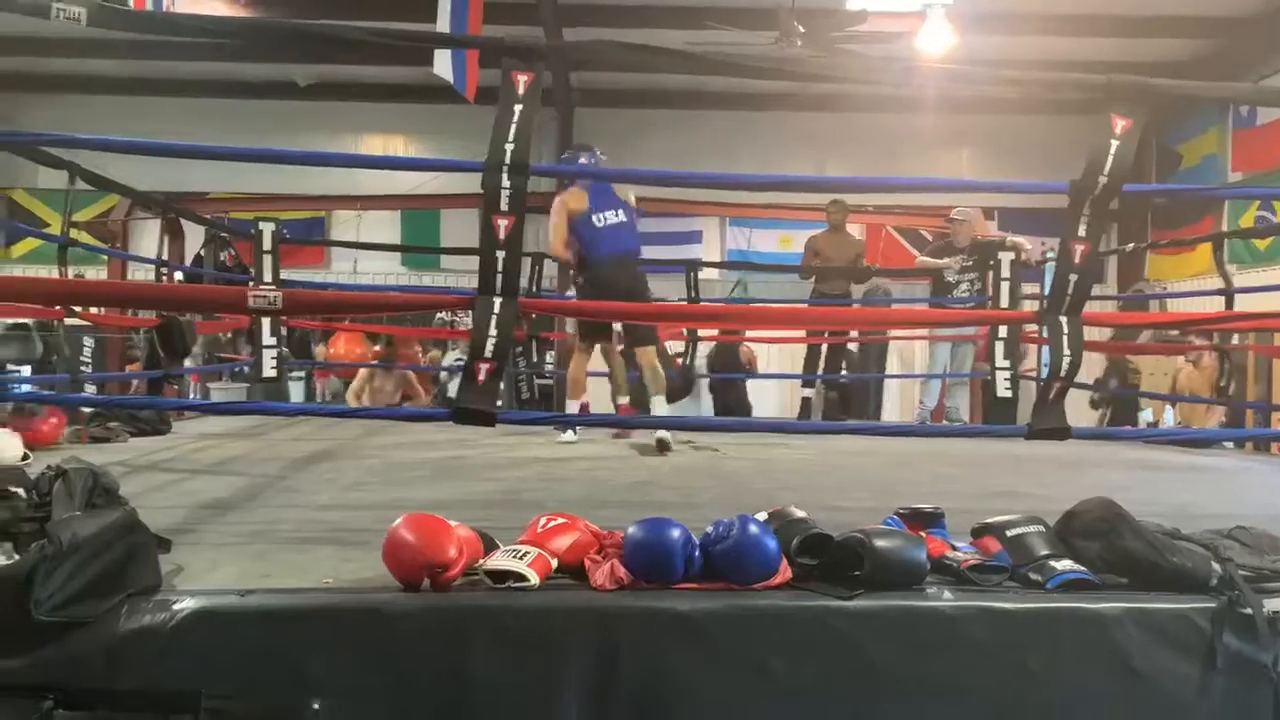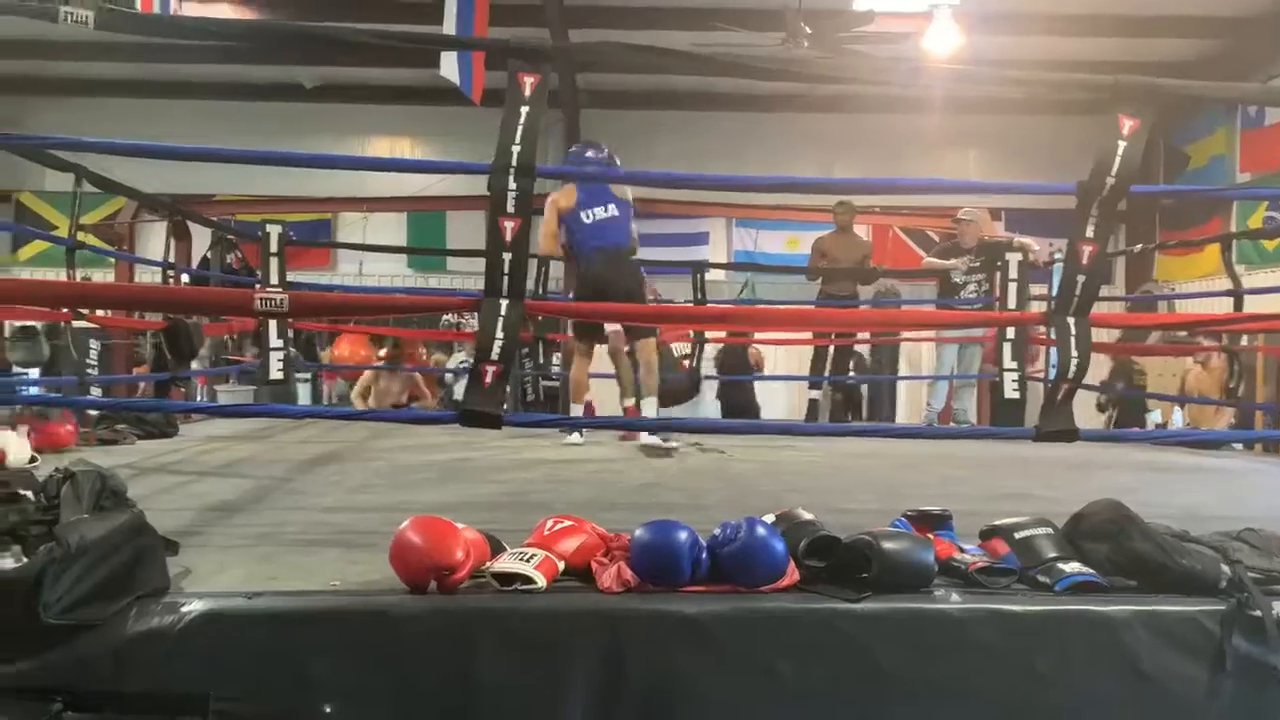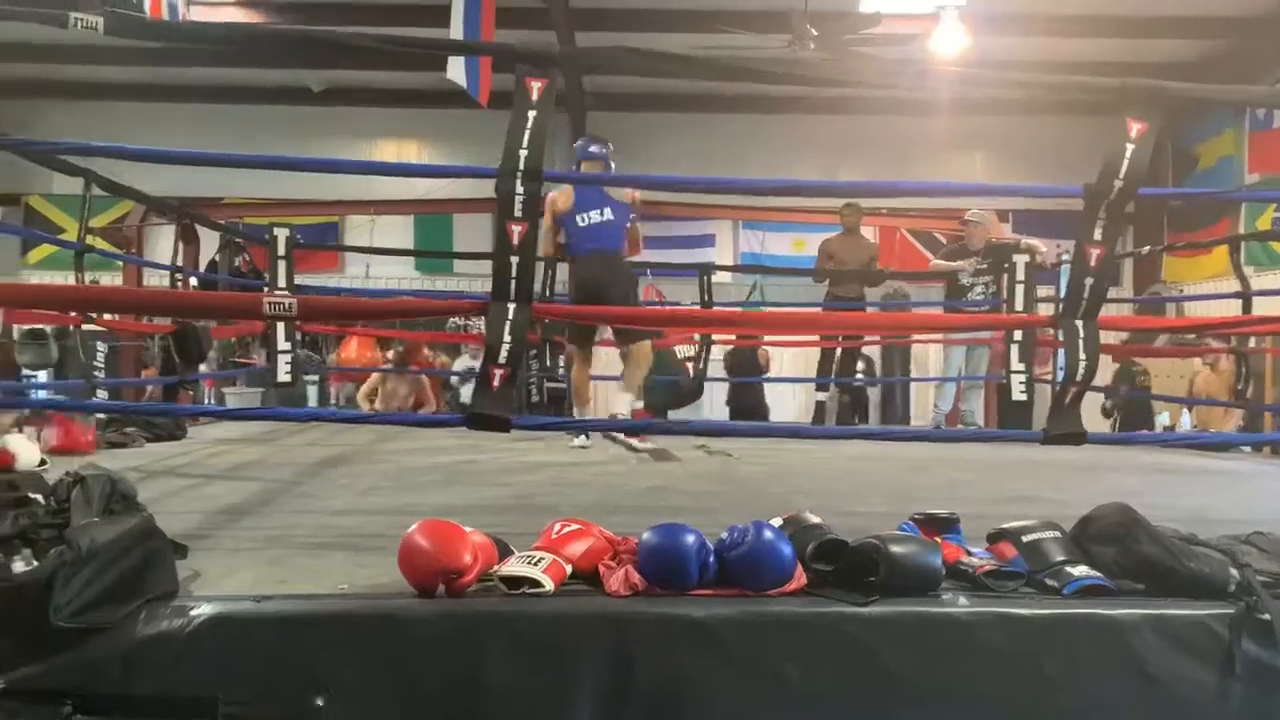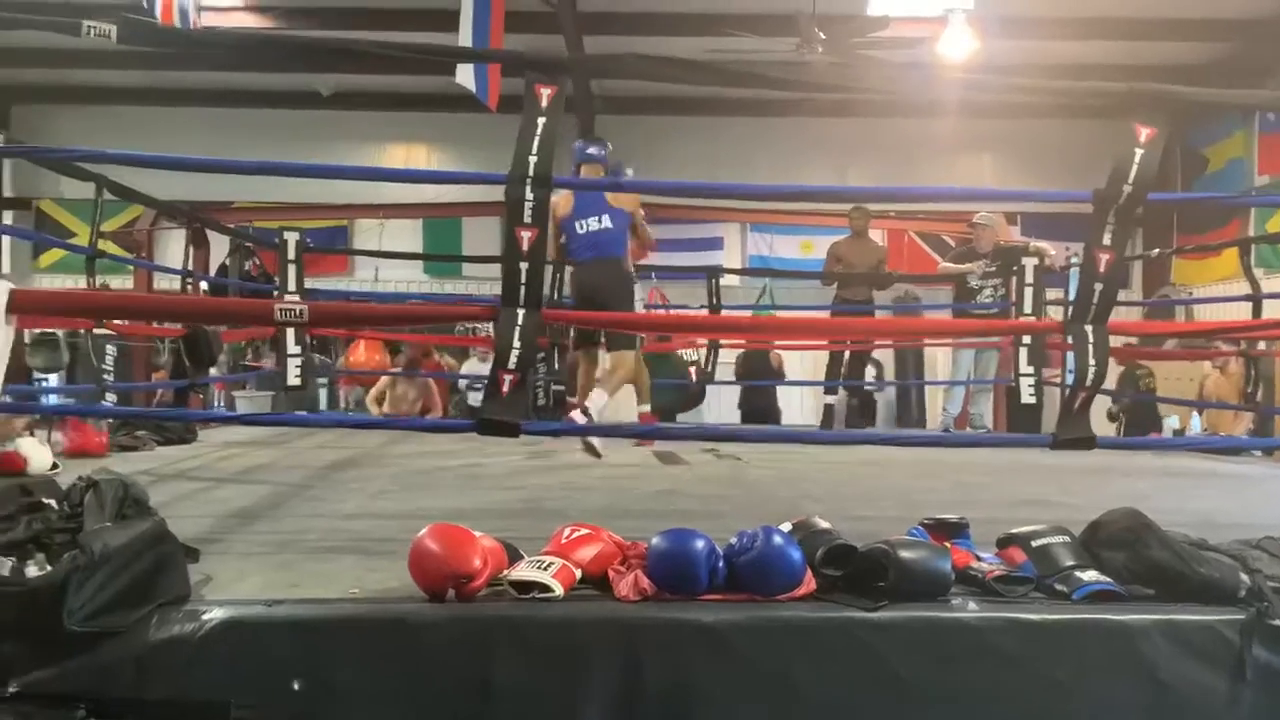
dt=0.1s
person 1, frame 1
left shoulder: (565, 200)
right shoulder: (620, 191)
left elbow: (558, 250)
left wrist: (579, 261)
left hip: (597, 275)
right hip: (631, 271)
left knee: (581, 351)
right knee: (647, 354)
left ankle: (570, 425)
right ankle: (660, 424)
person 1, frame 2
left shoulder: (559, 198)
right shoulder: (622, 188)
left elbow: (546, 247)
left hip: (589, 271)
right hip: (624, 267)
left knee: (582, 352)
right knee: (645, 347)
left ankle: (575, 427)
person 1, frame 3
left shoulder: (557, 197)
right shoulder: (623, 190)
left elbow: (545, 250)
right elbow: (635, 242)
left hip: (581, 274)
right hip: (615, 269)
left knee: (581, 355)
right knee: (640, 349)
left ankle: (582, 430)
person 1, frame 4
left shoulder: (560, 202)
right shoulder: (625, 193)
left elbow: (553, 252)
right elbow: (645, 240)
left hip: (581, 279)
right hip: (614, 276)
left knee: (587, 357)
right knee: (624, 360)
left ankle: (587, 417)
right ankle: (584, 414)
person 2, frame 1
left shoulder: (858, 245)
right shoulder: (815, 241)
left elbow: (858, 278)
right elbow: (802, 274)
left wrist: (868, 272)
right wrist: (813, 268)
left hip: (843, 300)
right hip: (819, 298)
left knee: (837, 353)
right knee: (813, 351)
right ankle: (806, 405)
person 2, frame 2
left shoulder: (865, 246)
right shoulder: (822, 242)
left elbow: (865, 279)
right elbow: (809, 275)
left wrist: (875, 274)
right wrist: (820, 269)
left hip: (850, 301)
right hip: (826, 299)
left knee: (844, 355)
right knee: (820, 352)
right ankle: (813, 406)
person 2, frame 3
left shoulder: (871, 248)
right shoulder: (829, 244)
left elbow: (871, 281)
right elbow: (816, 277)
right wrist: (827, 271)
left hip: (857, 304)
right hip: (833, 302)
left knee: (851, 356)
right knee: (827, 354)
right ankle: (820, 408)
person 2, frame 4
left shoulder: (880, 251)
right shoulder: (837, 247)
left elbow: (880, 284)
right elbow: (825, 280)
left wrist: (891, 278)
right wrist: (835, 274)
left hip: (866, 307)
right hip: (842, 305)
left knee: (860, 360)
right knee: (835, 357)
left ankle: (853, 412)
right ankle: (828, 411)
person 3, frame 1
left shoulder: (982, 246)
right shoulder: (940, 248)
left elbow: (1012, 240)
right elbow: (919, 262)
left wrist: (1027, 248)
right wrist: (943, 263)
left knee: (962, 371)
right knee: (936, 367)
left ankle: (953, 411)
right ankle: (924, 411)
person 3, frame 2
left shoulder: (989, 247)
right shoulder: (947, 249)
left elbow: (1020, 241)
right elbow: (925, 263)
left wrist: (1034, 249)
right wrist: (950, 264)
left knee: (969, 373)
right knee: (943, 369)
left ankle: (961, 413)
right ankle: (931, 413)
person 3, frame 3
left shoulder: (997, 249)
right shoulder: (954, 251)
left elbow: (1027, 243)
right elbow: (933, 265)
left wrist: (1042, 251)
right wrist: (958, 266)
left knee: (977, 375)
right knee: (951, 371)
left ankle: (968, 415)
right ankle: (939, 415)
person 3, frame 4
left shoulder: (1005, 252)
right shoulder: (962, 254)
left elbow: (1035, 246)
right elbow: (941, 268)
left wrist: (1050, 253)
right wrist: (966, 268)
left knee: (986, 378)
right knee: (959, 374)
left ankle: (977, 418)
right ankle: (947, 418)
